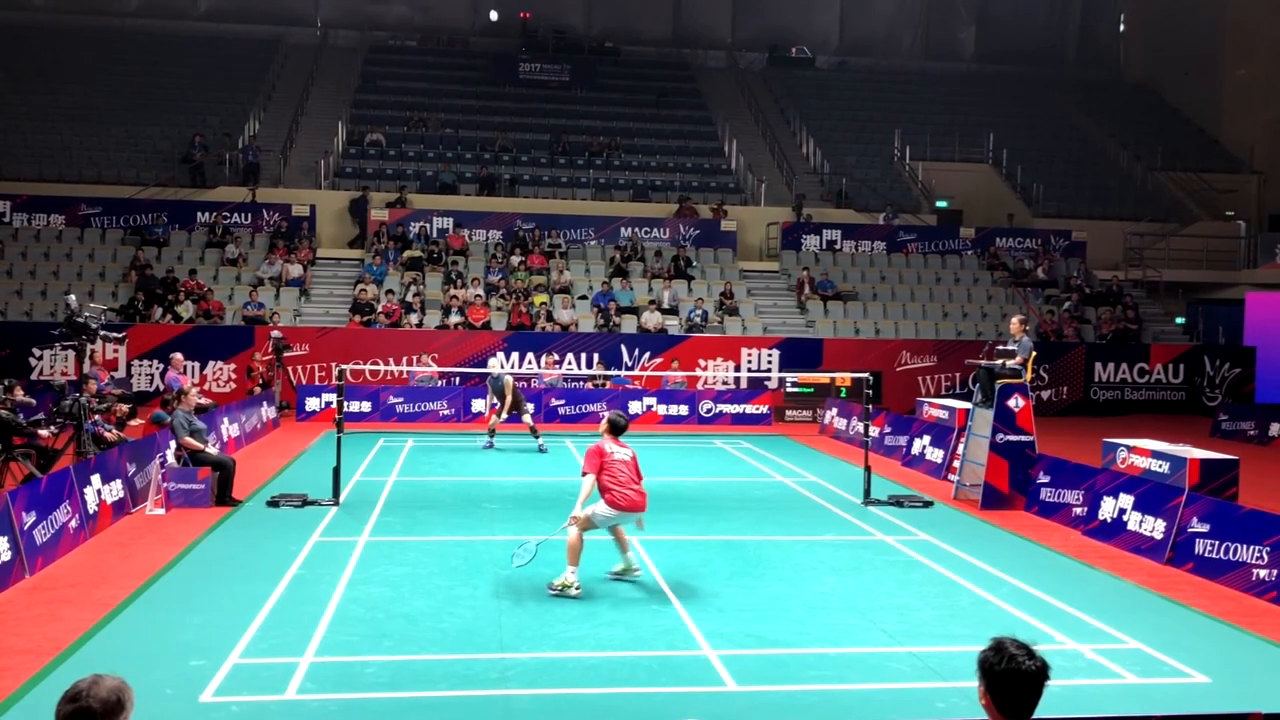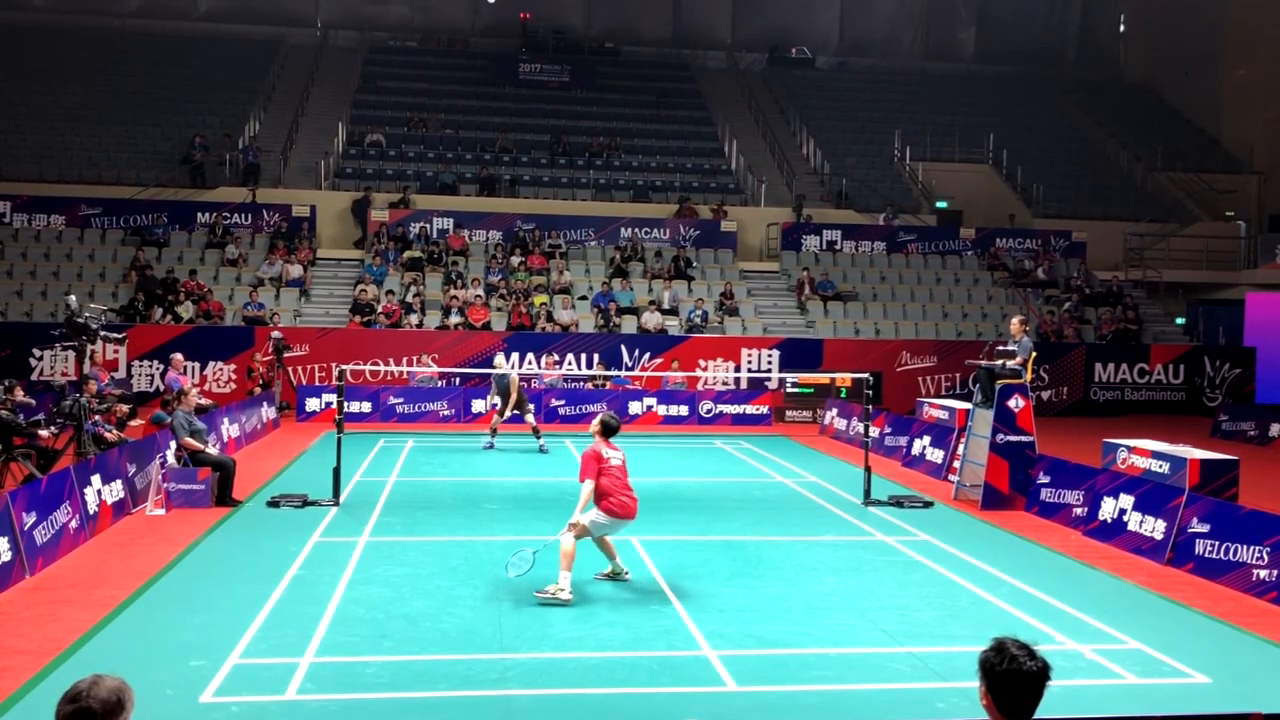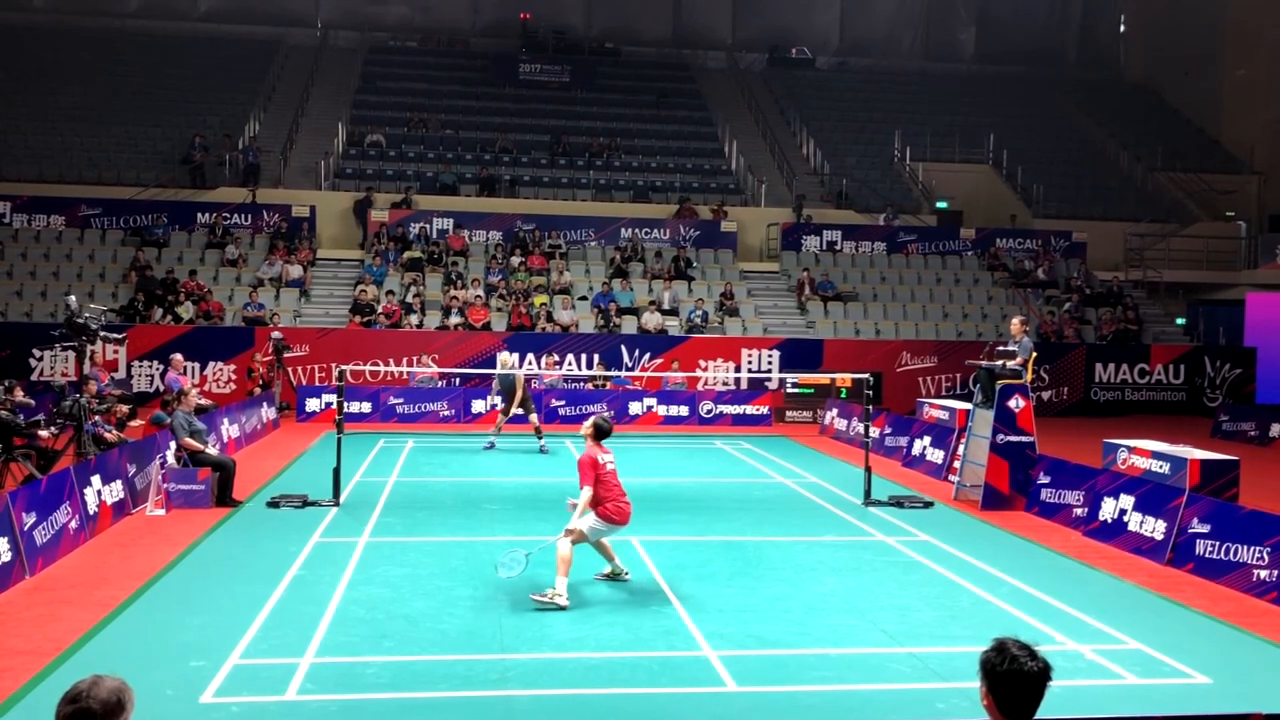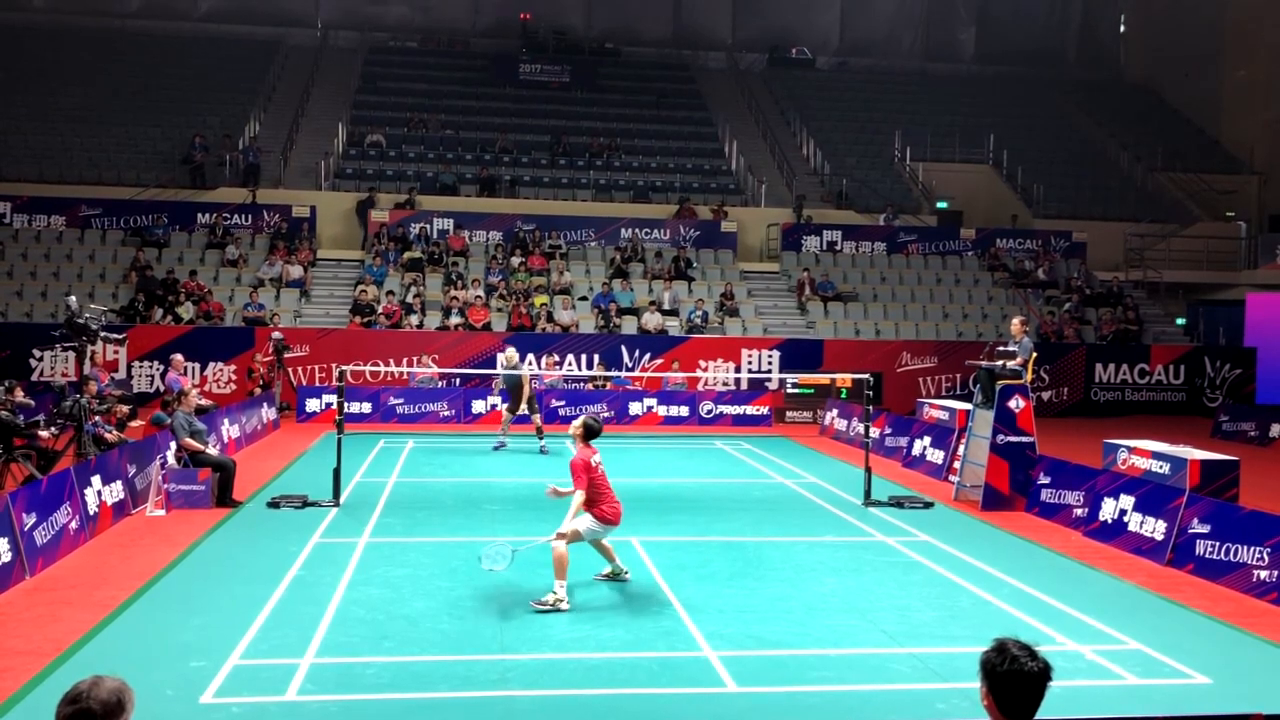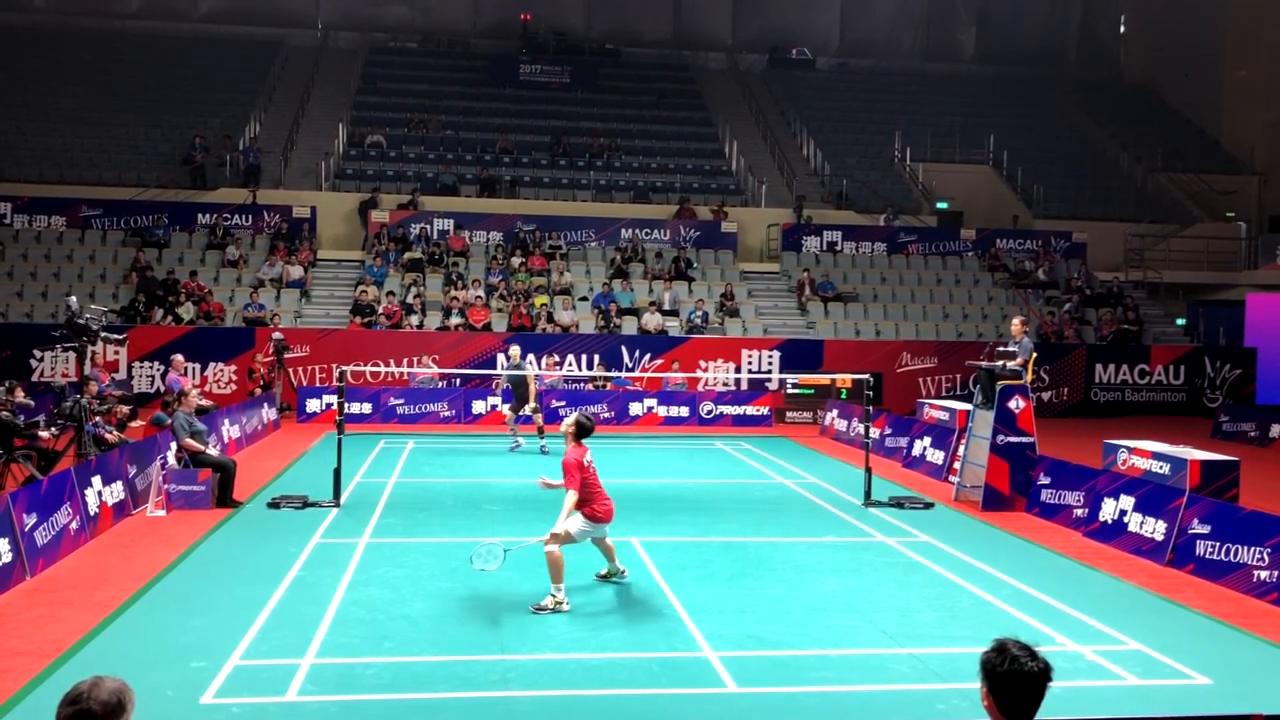
dt=0.3s
person 1, frame 1
left shoulder: (597, 448)
right shoulder: (629, 451)
left elbow: (590, 479)
left wrist: (578, 507)
left hip: (618, 503)
right hip: (639, 503)
left knee: (576, 527)
right knee: (612, 522)
left ankle: (571, 582)
right ankle: (629, 565)
person 1, frame 2
left shoulder: (592, 452)
right shoulder: (618, 452)
left elbow: (589, 485)
left wrist: (577, 514)
left hip: (613, 509)
right hip: (630, 508)
left knee: (569, 535)
right knee: (596, 531)
left ankle: (562, 588)
right ankle: (618, 569)
person 1, frame 3
left shoulder: (587, 457)
right shoulder: (606, 453)
left elbow: (588, 492)
left wrist: (574, 520)
right wrist: (581, 504)
left hip: (609, 514)
right hip: (623, 511)
left knee: (565, 540)
right knee: (590, 533)
left ankle: (559, 593)
right ankle: (618, 570)
person 1, frame 4
left shoulder: (579, 459)
right shoulder: (592, 452)
left elbow: (581, 494)
left wrist: (566, 524)
right wrist: (565, 492)
left hip: (602, 514)
right hip: (612, 510)
left knee: (559, 540)
right knee: (592, 536)
left ankle: (559, 596)
right ankle: (618, 570)
person 1, frame 5
left shoulder: (570, 458)
right shoulder: (582, 449)
left elbow: (573, 494)
left wrist: (560, 523)
right wrist: (555, 484)
left hip: (593, 513)
right hip: (604, 507)
left knee: (551, 542)
right knee: (598, 537)
left ankle: (558, 599)
right ankle: (615, 570)
